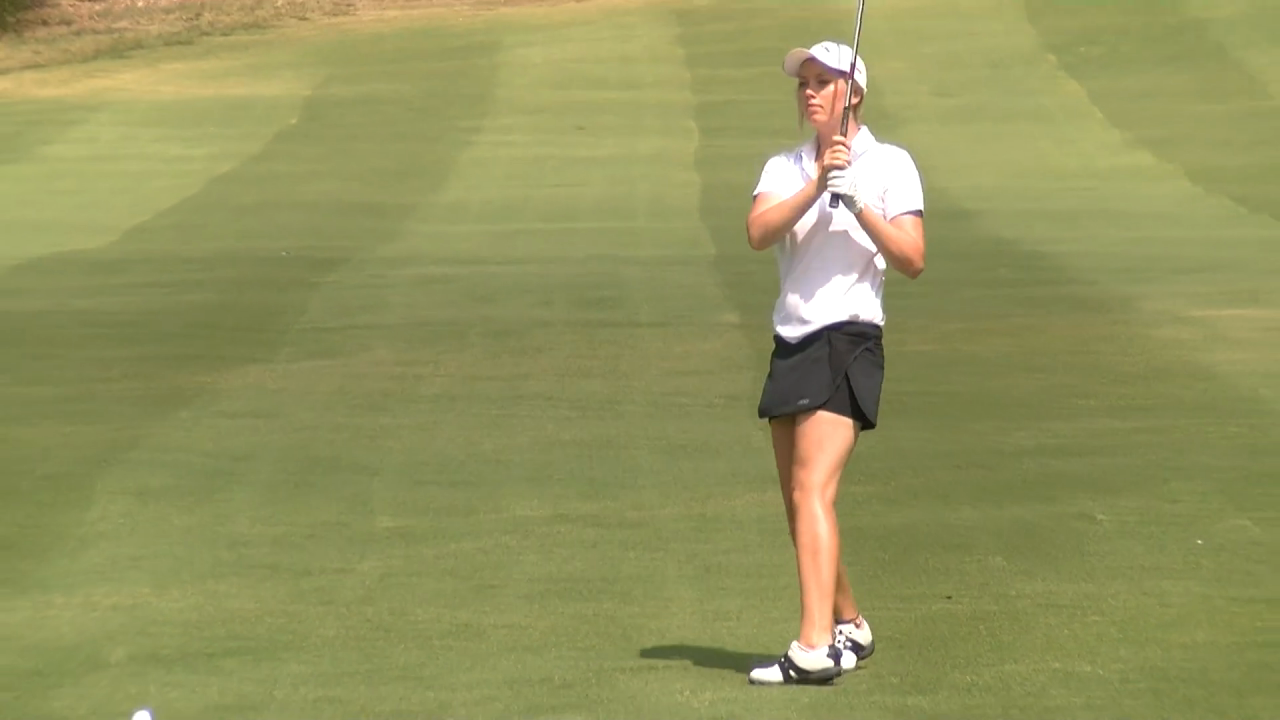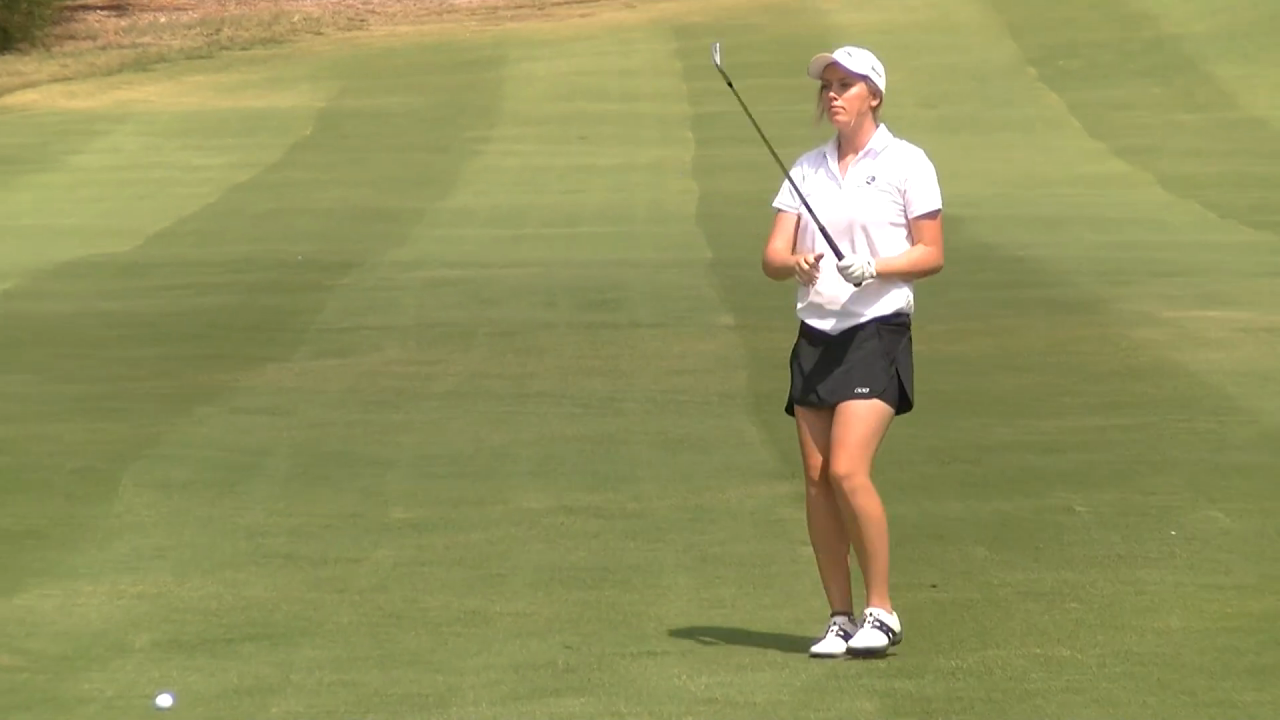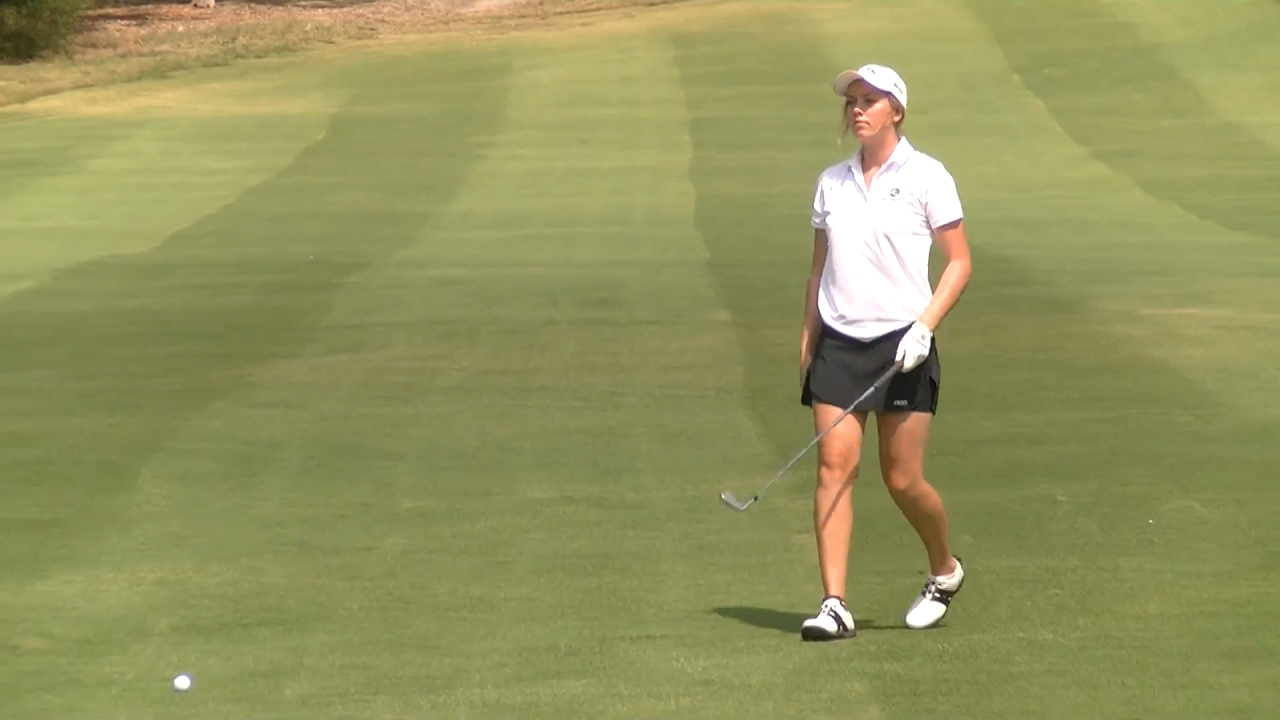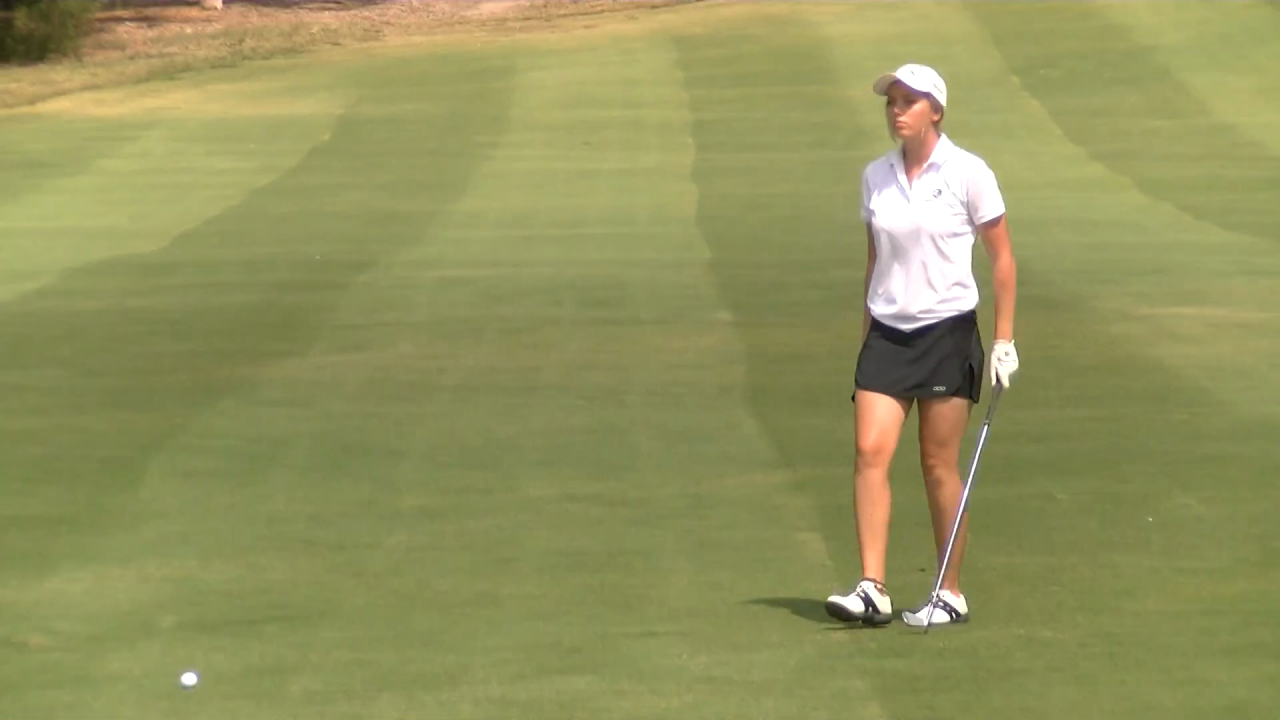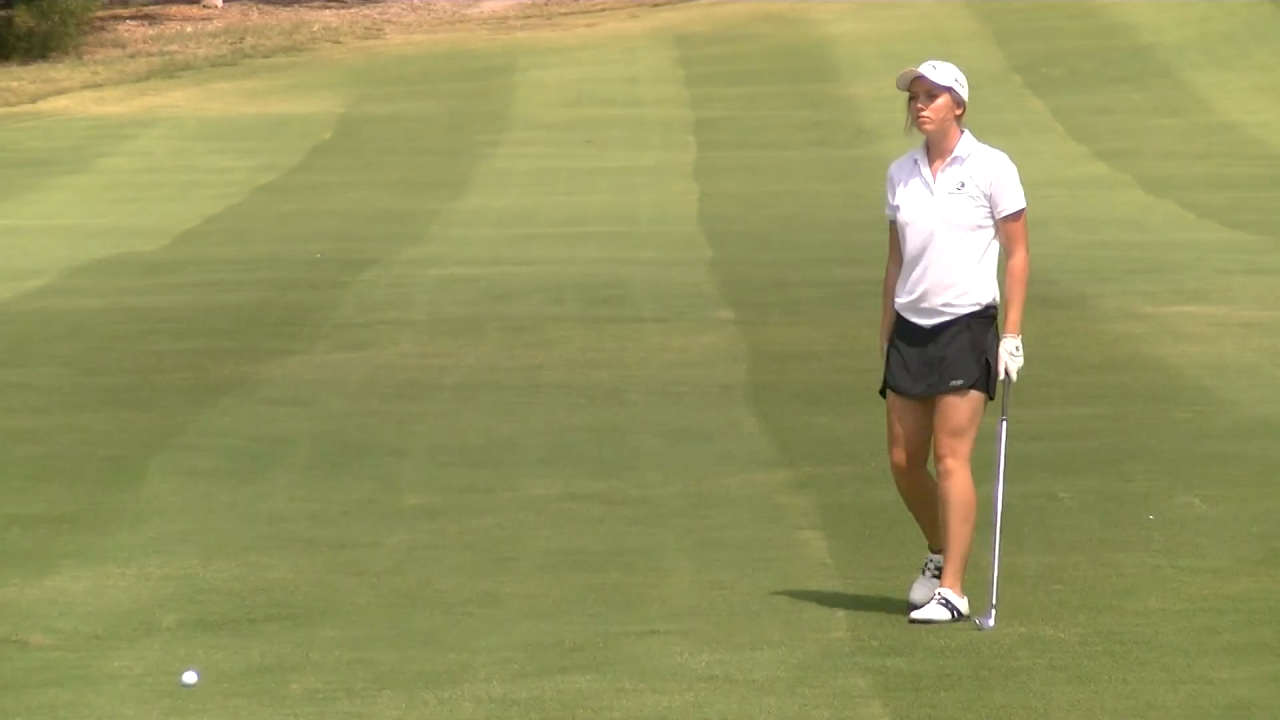
dt=0.3s
person 1, frame 1
left shoulder: (890, 164)
right shoulder: (782, 166)
left elbow: (913, 260)
right elbow: (758, 233)
left wrist: (857, 202)
right wrist: (814, 188)
left hip: (846, 343)
right hip: (790, 345)
left knee: (811, 493)
right knee: (798, 500)
left ankle: (813, 647)
right ankle: (849, 626)
person 1, frame 2
left shoulder: (907, 162)
right shoulder: (806, 169)
left elbow: (932, 255)
right elbow: (772, 256)
left wrist: (873, 264)
right wrist: (796, 264)
left hip: (877, 334)
right hip: (815, 340)
left knee: (847, 472)
right knee: (817, 482)
left ankle: (880, 611)
right ankle: (842, 618)
person 1, frame 3
left shoulder: (926, 175)
right shoulder: (831, 181)
left elbow: (958, 262)
left wrist: (925, 325)
right wrist: (806, 344)
left hip: (903, 346)
right hip: (839, 345)
left knee: (903, 481)
right knee: (832, 470)
left ankle: (944, 572)
right ankle: (834, 604)
person 1, frame 4
left shoulder: (969, 173)
right shoulder: (875, 176)
left elbow: (1003, 258)
left wrist: (1005, 339)
right wrist: (866, 330)
left hip: (947, 333)
right hip: (886, 335)
left knee: (938, 467)
right knee: (869, 454)
left ankle: (951, 594)
right ankle: (872, 588)
person 1, frame 5
left shoulder: (992, 167)
right shoulder: (900, 172)
left elbow: (1017, 255)
left wrist: (1012, 333)
right wrist: (885, 331)
left hip: (968, 329)
right hip: (912, 332)
left knee: (951, 459)
right knee: (904, 463)
left ankle: (951, 590)
right ankle: (939, 556)
